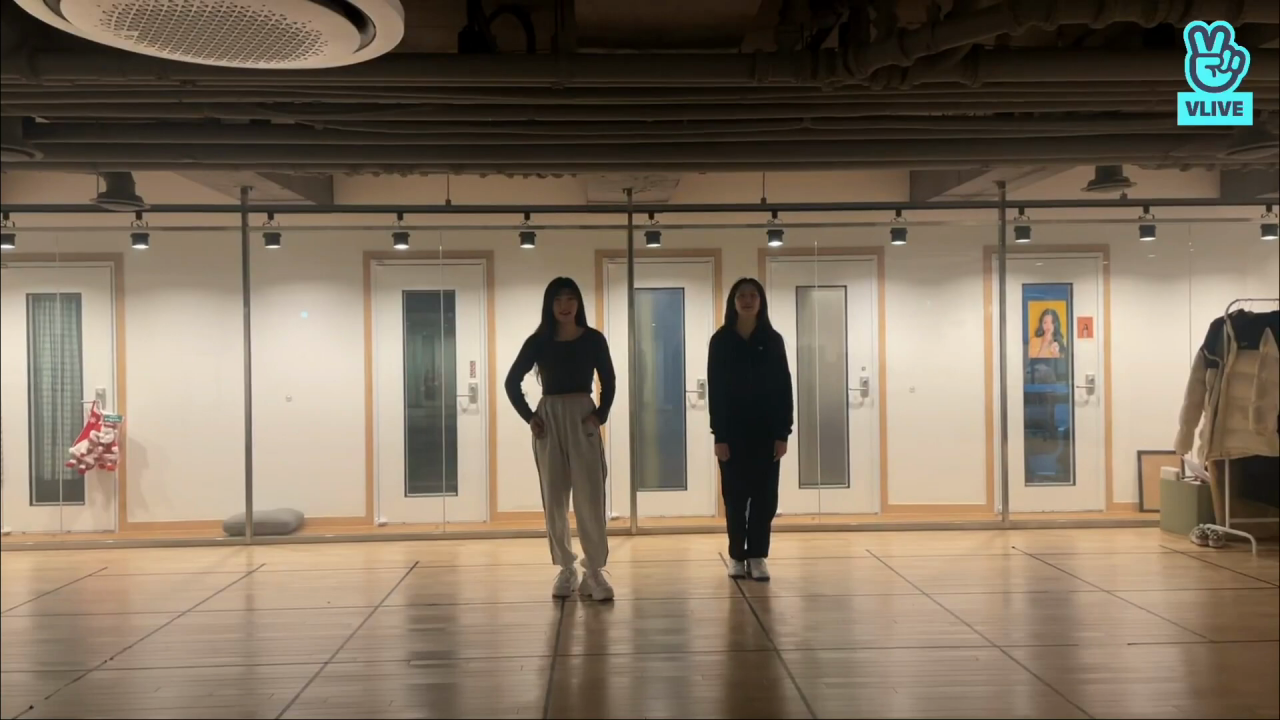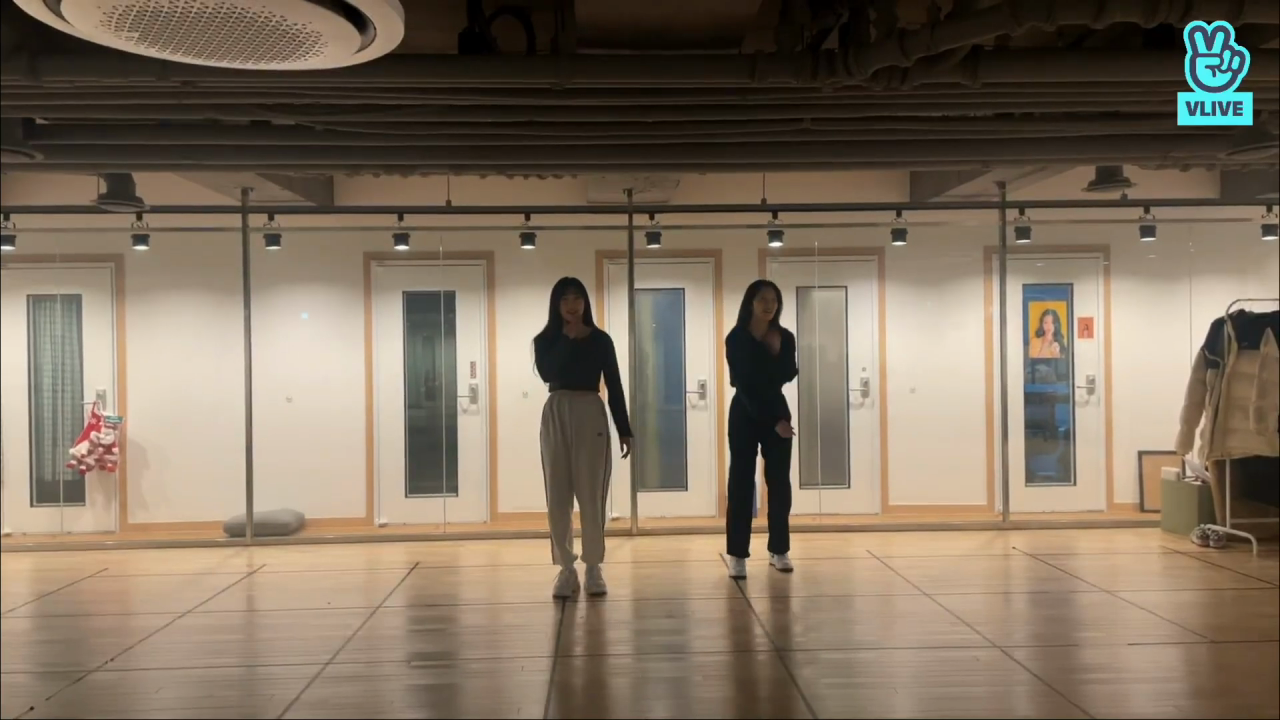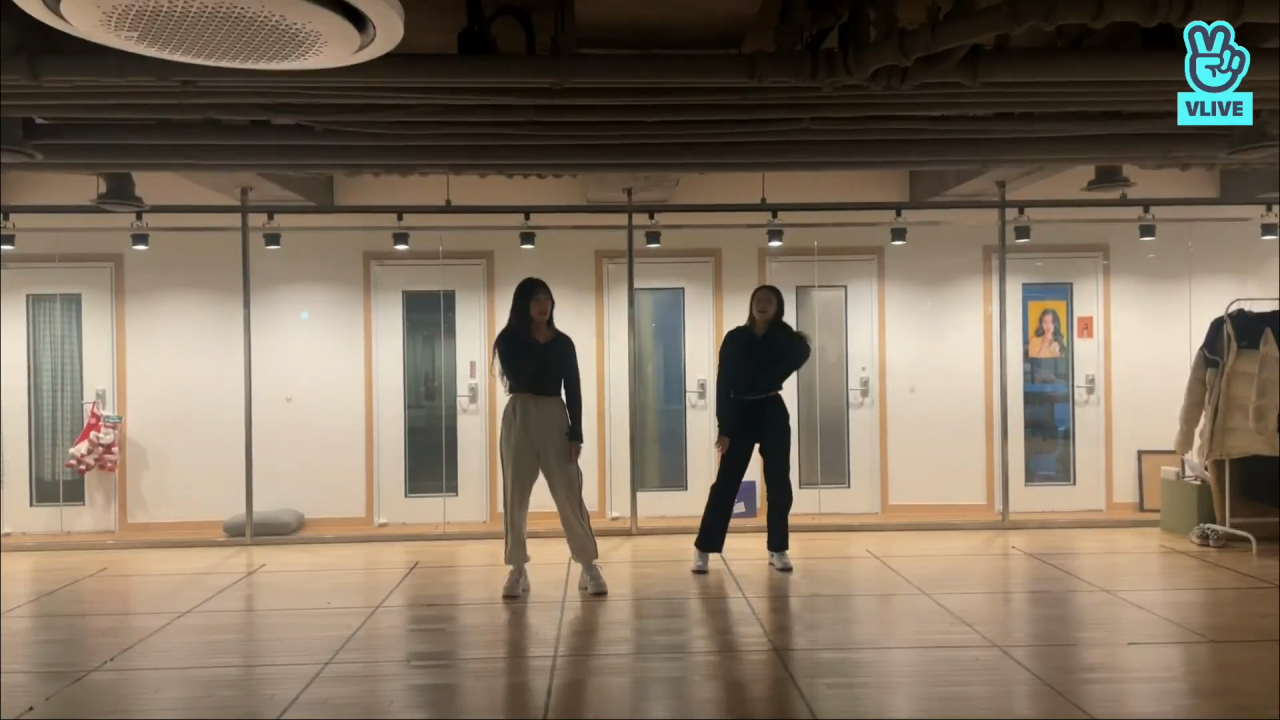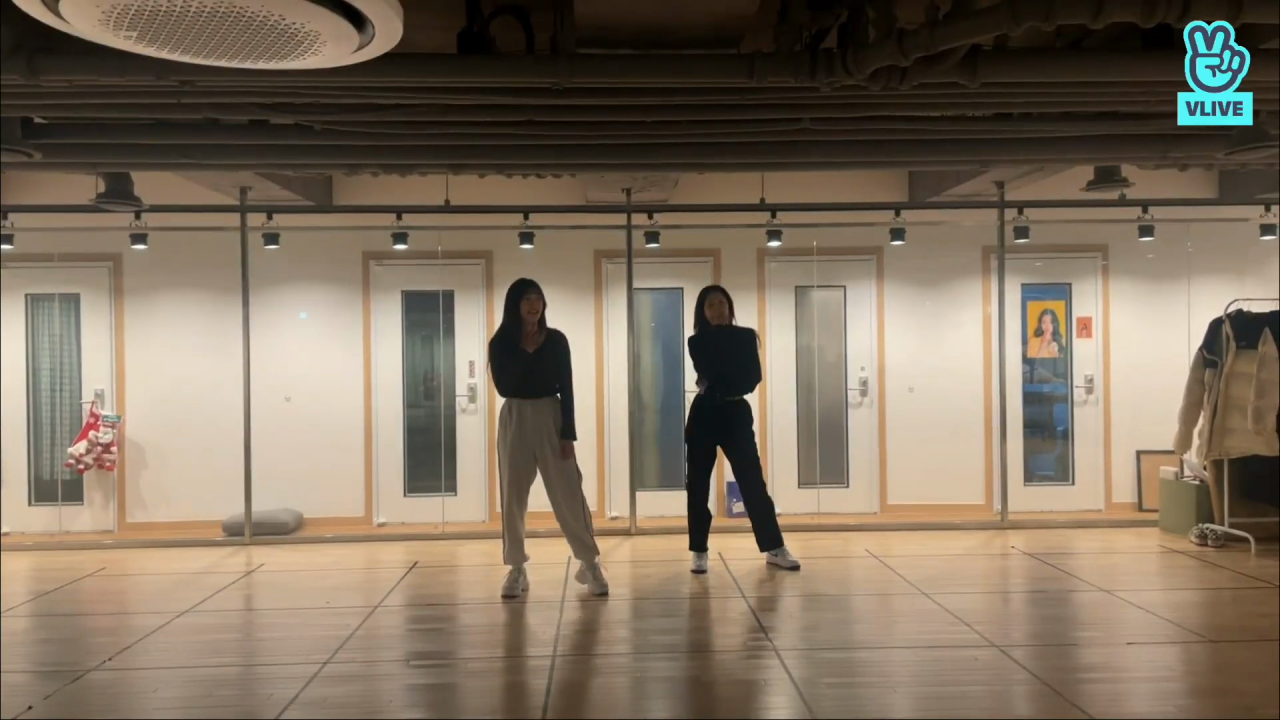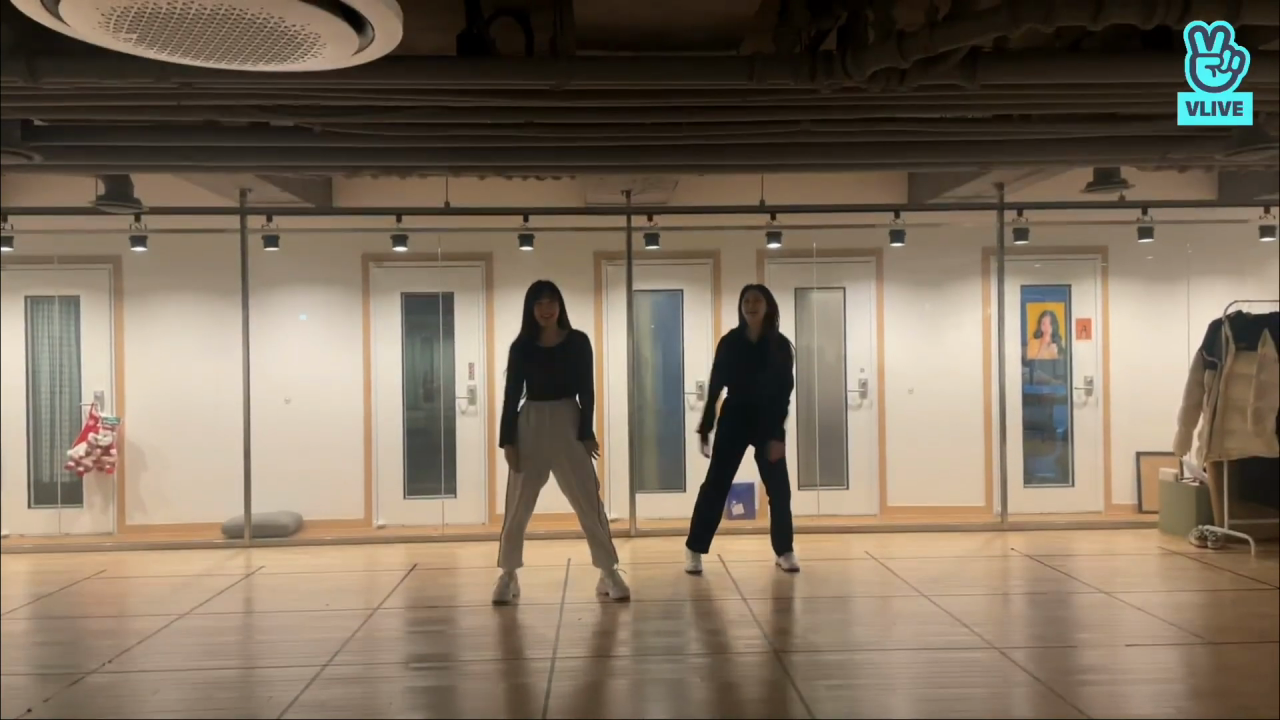
dt=1s
person 1, frame 1
left shoulder: (593, 339)
right shoulder: (538, 342)
left elbow: (609, 381)
right elbow: (512, 382)
left wrist: (601, 414)
right wrist: (529, 416)
left hip: (582, 417)
right hip: (549, 417)
left knee: (589, 495)
right knee: (554, 498)
left ankle: (593, 571)
right ankle: (566, 569)
person 1, frame 2
left shoulder: (600, 339)
right shoulder: (546, 340)
left elbow: (614, 386)
right elbow: (547, 374)
left wrist: (624, 430)
right wrist: (567, 338)
left hip: (591, 414)
right hip: (556, 415)
left knee: (591, 495)
right knee: (558, 497)
left ankle: (593, 568)
right ankle: (566, 569)
person 1, frame 3
left shoulder: (562, 342)
right shoulder: (509, 339)
left elbow: (573, 390)
right elbow: (517, 377)
left wrist: (576, 434)
right wrist: (537, 345)
left hip: (555, 417)
right hip: (519, 417)
left knee: (570, 495)
right knee: (515, 496)
left ankle: (589, 567)
right ankle: (518, 570)
person 1, frame 4
left shoulder: (556, 340)
right shoulder: (502, 343)
left elbow: (566, 389)
right elbow: (503, 386)
left wrist: (568, 433)
right wrist: (525, 352)
left hip: (550, 418)
right hip: (514, 421)
left knee: (568, 493)
right knee: (512, 497)
left ankle: (589, 564)
right ankle: (517, 570)
person 1, frame 5
left shoulder: (578, 342)
right shoulder: (521, 347)
left elbow: (586, 389)
right elbow: (512, 394)
left wrist: (588, 432)
right wrist: (507, 440)
left hip: (569, 422)
right hip: (531, 424)
left knee: (587, 499)
right knee: (518, 502)
left ankle: (609, 572)
right ankle: (508, 574)
person 2, frame 1
left shoulder: (772, 340)
right shoulder: (721, 340)
left elbow: (783, 386)
right elbow: (715, 390)
left wrist: (783, 431)
right wrist: (719, 435)
left hip: (765, 419)
right hip: (733, 421)
left knee: (765, 491)
right knee: (735, 491)
left ankle: (756, 556)
right ankle: (736, 555)
person 2, frame 2
left shoulder: (783, 337)
right shoulder: (736, 339)
left elbow: (789, 374)
right elbow: (744, 384)
left wrist: (779, 352)
right wrist: (772, 420)
left hip: (777, 410)
right hip: (745, 414)
left knee: (780, 485)
right knee: (741, 486)
left ankle: (778, 550)
right ankle: (737, 555)
person 2, frame 3
left shoulder: (782, 339)
right shoulder: (735, 339)
left elbow: (802, 354)
right elbow: (724, 385)
left wrist: (779, 326)
right wrist: (723, 427)
left hip: (773, 413)
right hip: (740, 414)
left knee: (779, 484)
right knee: (726, 483)
left ankle: (778, 550)
right ankle: (703, 550)
person 2, frame 4
left shoulder: (745, 337)
right shoulder: (697, 341)
left elbow: (753, 377)
right elbow: (708, 373)
left wrist: (714, 386)
right wrist: (717, 331)
left hip: (736, 413)
right hip: (704, 414)
left knee: (753, 481)
right knee: (698, 484)
left ankle: (775, 548)
right ankle: (699, 552)
person 2, frame 5
left shoulder: (780, 345)
right shoulder: (730, 342)
left elbow: (783, 391)
right elbow: (715, 387)
left wrist: (778, 436)
right wrist: (705, 431)
left hip: (767, 417)
right hip: (734, 416)
left knee: (779, 488)
right knee: (715, 485)
left ankle: (784, 552)
right ankle: (695, 552)
